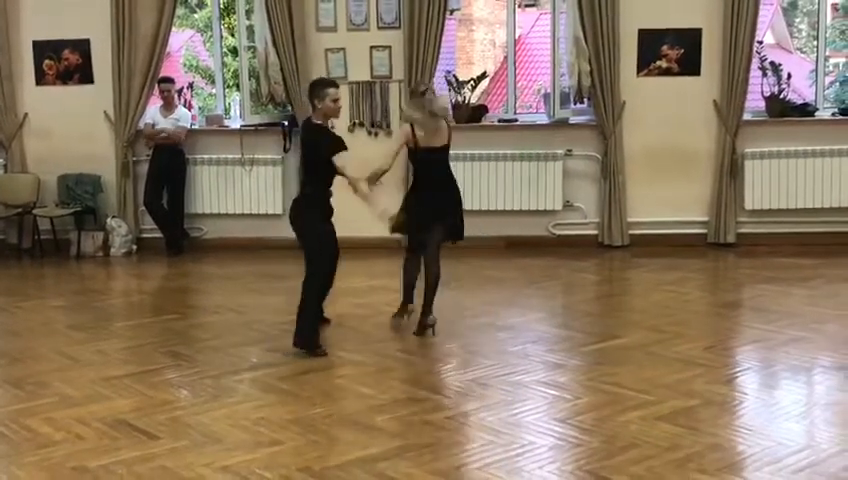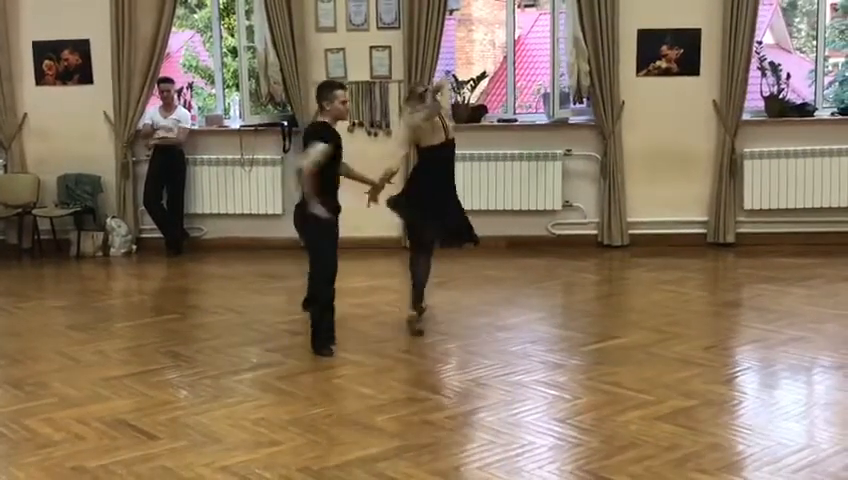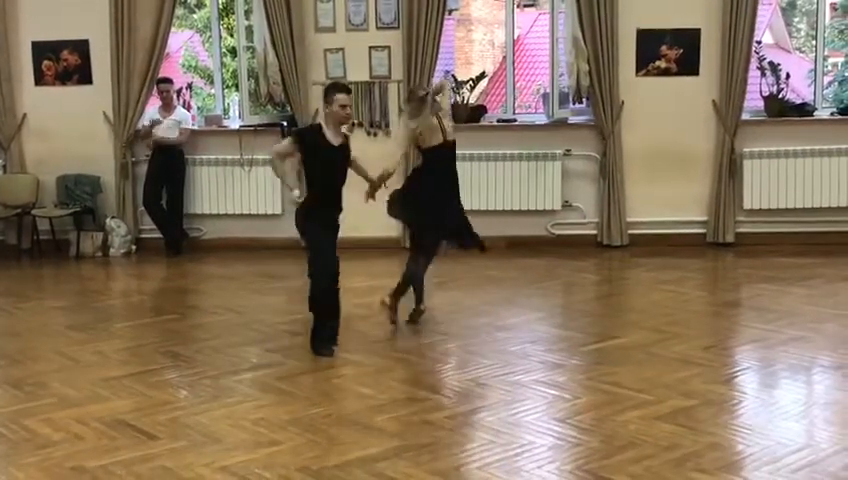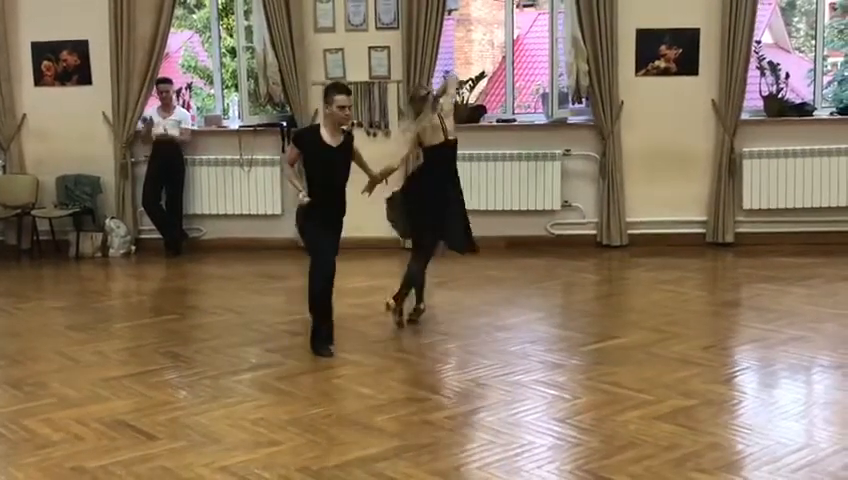
dt=0.1s
person 1, frame 1
left shoulder: (311, 128)
right shoulder: (327, 137)
right elbow: (347, 173)
left hip: (317, 207)
right hip: (312, 210)
left knee: (325, 260)
right knee: (322, 264)
left ankle: (312, 312)
right ankle: (306, 336)
person 1, frame 2
left shoulder: (322, 130)
right shoulder: (323, 133)
left elbow: (339, 167)
right elbow: (307, 166)
left wrist: (373, 182)
right wrist: (312, 202)
left hip: (325, 209)
right hip: (314, 212)
left knee: (324, 264)
right knee: (324, 267)
left ankle: (313, 303)
right ankle: (322, 338)
person 1, frame 3
left shoulder: (343, 137)
right shoulder: (308, 134)
right elbow: (277, 156)
left wrist: (371, 180)
right wrist: (294, 187)
left hip: (331, 213)
right hip: (312, 214)
left knee: (322, 266)
right knee: (327, 267)
left ankle: (317, 305)
right ankle: (322, 337)
person 1, frame 4
left shoulder: (345, 137)
right shoulder: (306, 136)
right elbow: (290, 165)
left wrist: (373, 175)
right wrist: (301, 190)
left hip: (335, 214)
right hip: (313, 216)
left knee: (324, 265)
right knee: (324, 267)
left ankle: (320, 311)
right ankle: (321, 337)
person 2, frame 1
left shoulder: (408, 128)
right shoulder: (444, 119)
left elbow: (386, 166)
left wrist: (366, 182)
left hip: (423, 195)
right hip: (446, 192)
left knee: (414, 250)
right knee: (432, 254)
left ankle: (406, 304)
right ankle: (426, 314)
person 2, frame 2
left shoulder: (415, 126)
right shoulder: (444, 115)
left elbow: (396, 167)
right elbow: (444, 84)
left hip: (422, 190)
right hip: (443, 192)
left knee: (419, 248)
right knee: (424, 250)
left ankle: (417, 306)
right ankle: (415, 308)
person 2, frame 3
left shoulder: (415, 129)
right shoulder: (444, 114)
left elbow: (394, 168)
right elbow: (443, 85)
left wrist: (375, 183)
left hip: (422, 190)
right hip: (444, 192)
left knee: (420, 249)
right knee: (425, 251)
left ankle: (418, 304)
right ankle: (394, 298)
person 2, frame 4
left shoulder: (418, 128)
right shoulder: (446, 113)
left elbow: (397, 164)
right elbow: (452, 81)
right wrist: (437, 96)
left hip: (423, 190)
right hip: (445, 191)
left knee: (421, 249)
right knee: (424, 250)
left ankle: (418, 303)
right ankle: (398, 300)
person 3, frame 1
left shoulder: (183, 113)
right shoulder: (152, 111)
left elbow: (178, 138)
right elbow: (146, 134)
left wrist: (157, 138)
right wrist: (163, 131)
left hip: (175, 157)
right hip: (158, 157)
left knee: (175, 200)
right knee: (150, 200)
left ankle: (174, 241)
right ankle: (176, 234)
person 3, frame 2
left shoulder: (183, 114)
right shoulder: (151, 112)
left elbow: (180, 139)
right elbow: (143, 134)
left wrist: (156, 140)
right wrist: (158, 128)
left hip: (175, 157)
right hip: (157, 157)
left knee: (175, 200)
right knee: (150, 200)
left ankle: (174, 240)
right ankle: (176, 234)
person 3, frame 3
left shoulder: (183, 114)
right shoulder: (151, 112)
left elbow: (183, 139)
right elbow: (142, 136)
left wrist: (162, 139)
right wrist: (151, 127)
left hip: (175, 157)
right hip: (157, 157)
left knee: (174, 200)
right knee: (149, 200)
left ankle: (174, 241)
right ankle: (175, 234)
person 3, frame 4
left shoulder: (183, 114)
right shoulder: (150, 113)
left elbow: (185, 139)
right elbow: (144, 139)
left wrist: (169, 135)
right wrist: (148, 128)
left hip: (174, 157)
right hip: (156, 157)
left knee: (174, 201)
right knee: (149, 200)
left ankle: (173, 241)
right ankle: (175, 235)
